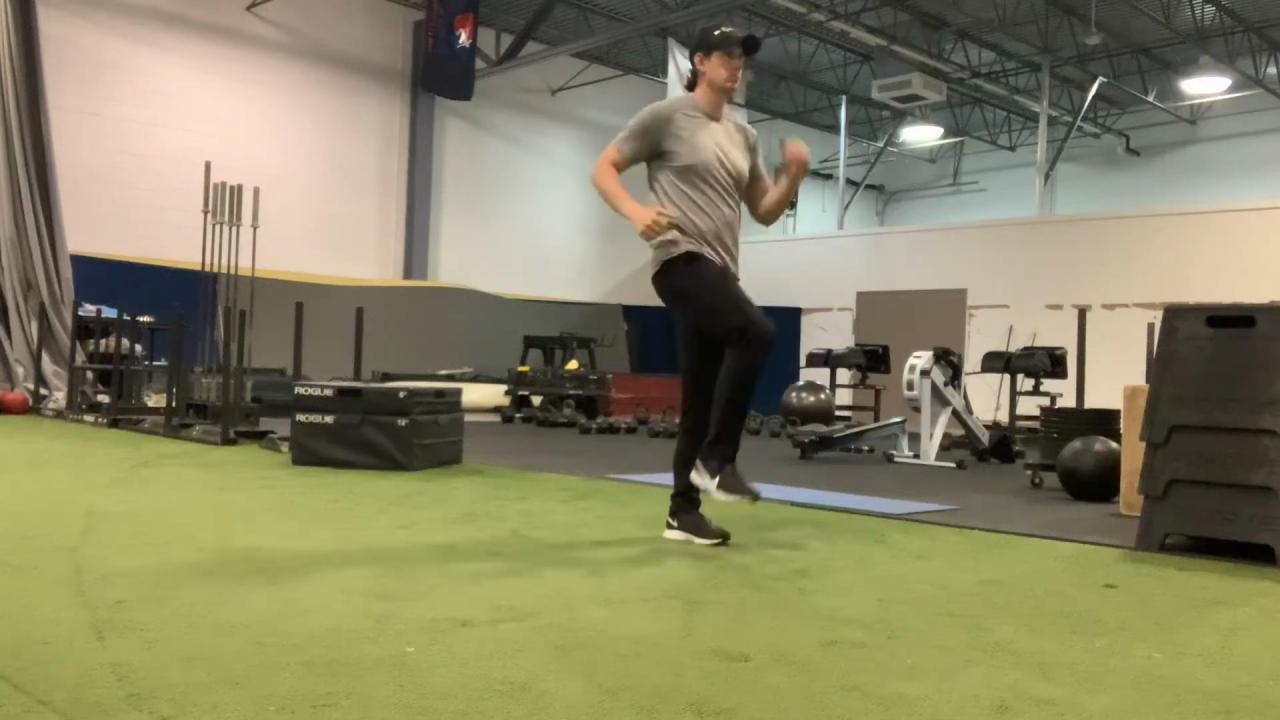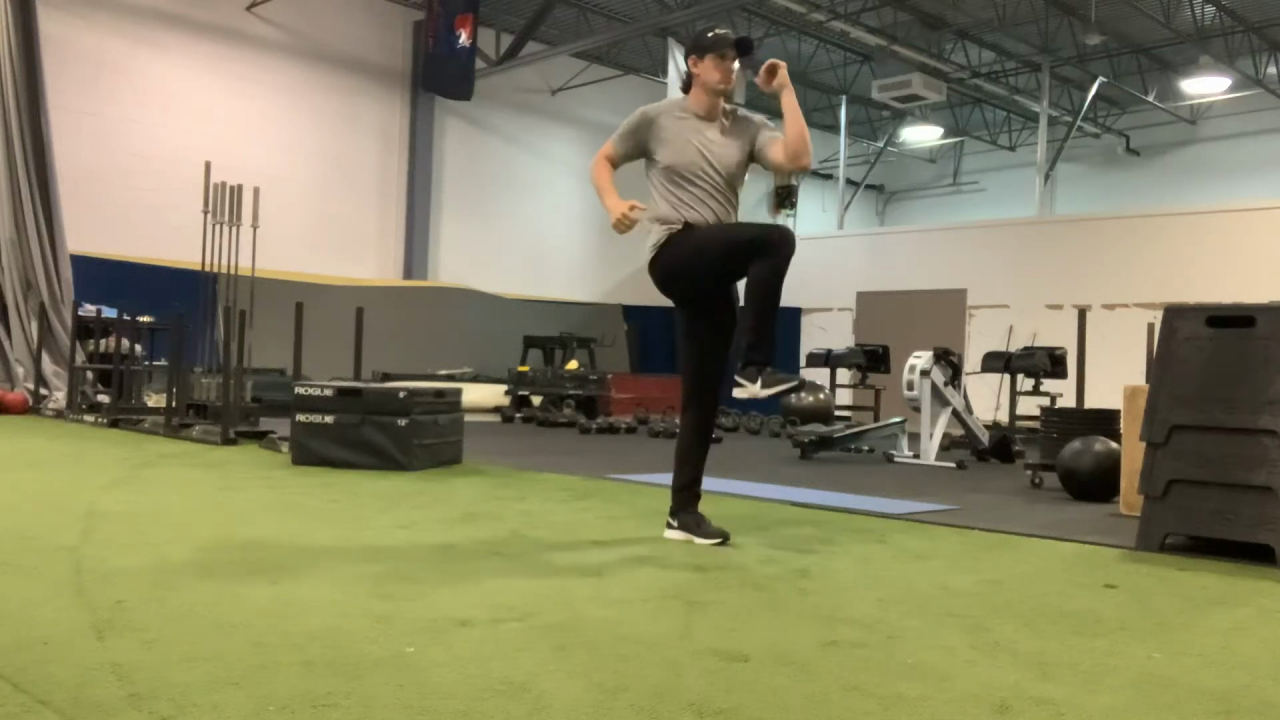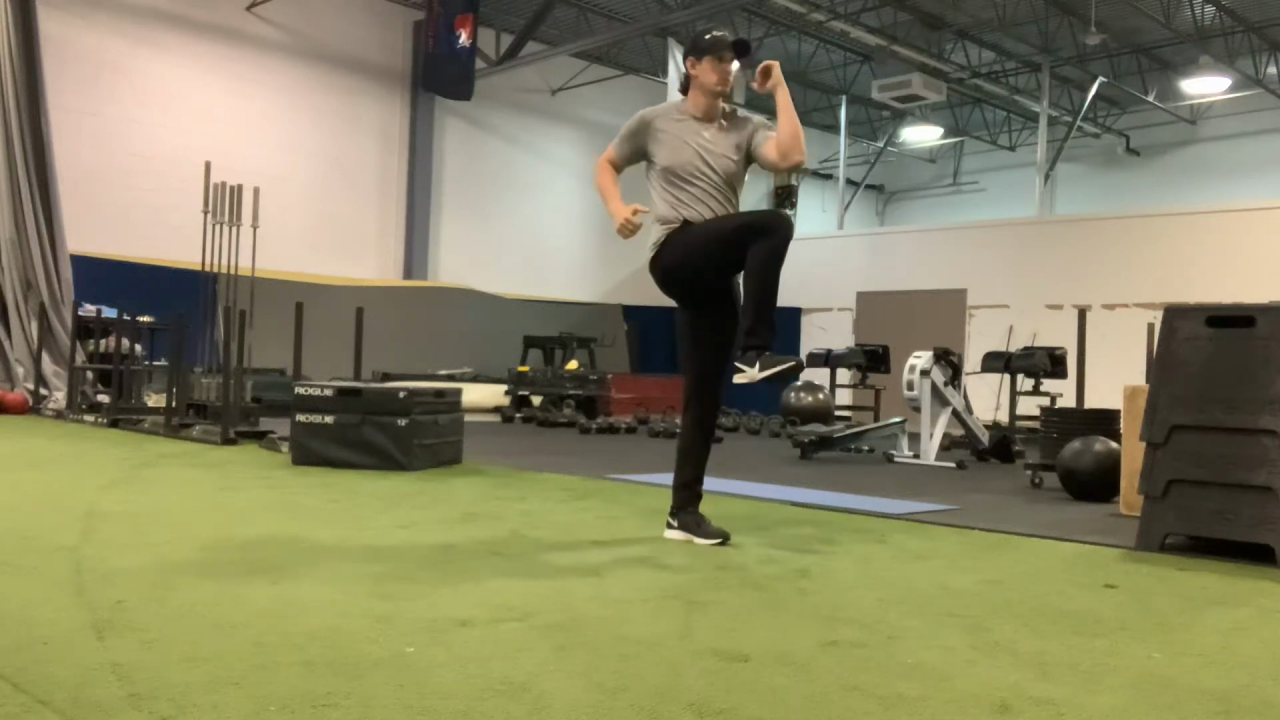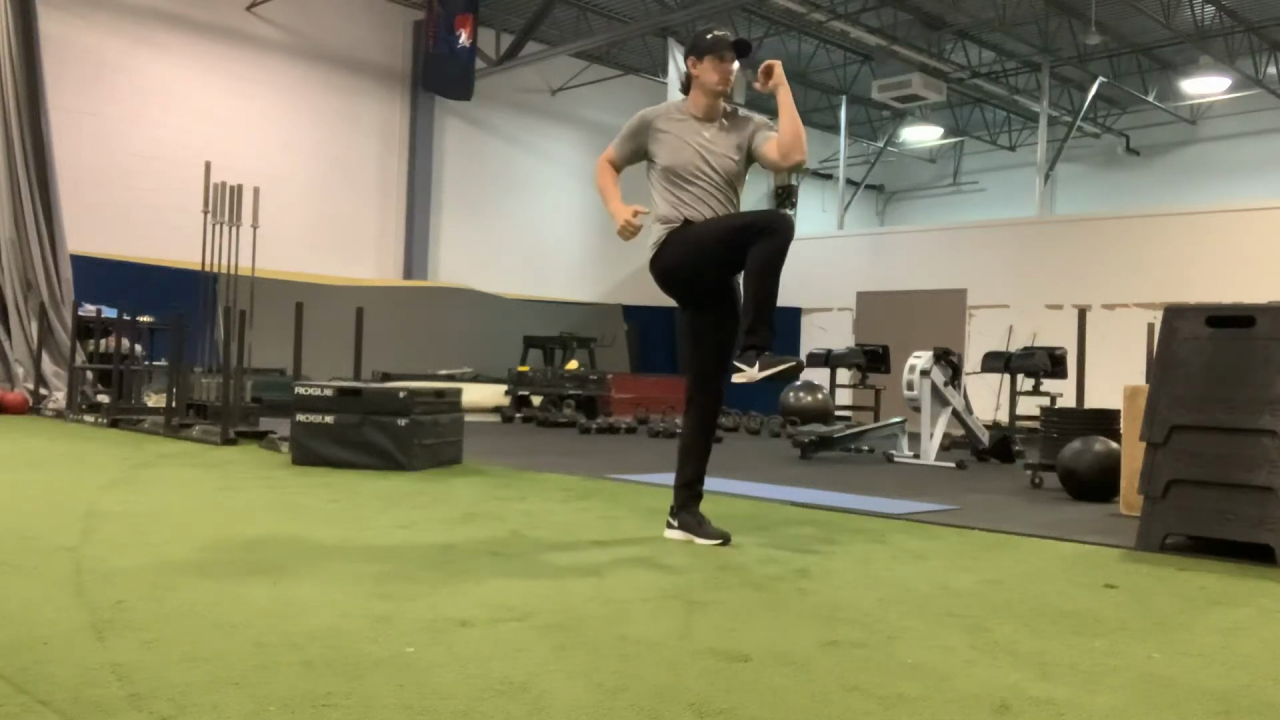
dt=0.3s
person 1, frame 1
left shoulder: (742, 136)
right shoulder: (665, 117)
left elbow: (764, 210)
right elbow: (603, 168)
left wrist: (793, 176)
right wrist: (635, 211)
left hip: (720, 273)
right hip: (682, 262)
left knee: (702, 393)
right knee: (756, 333)
left ankle: (684, 510)
right ankle: (715, 462)
person 1, frame 2
left shoulder: (748, 127)
right shoulder: (655, 119)
left elbow: (798, 160)
right elbow: (602, 160)
left wrist: (785, 92)
right wrist: (613, 203)
left hip: (717, 274)
right hip: (676, 256)
left knee: (703, 395)
right knee: (776, 241)
left ankle: (683, 510)
right ankle: (755, 368)
person 1, frame 3
left shoulder: (745, 128)
right shoulder: (653, 122)
left elbow: (791, 158)
right elbow: (606, 163)
left wrist: (779, 89)
right wrist: (617, 207)
left hip: (718, 274)
right hip: (677, 255)
left knee: (705, 396)
right knee: (774, 225)
left ankle: (684, 510)
right ankle: (755, 353)
person 1, frame 4
left shoulder: (747, 126)
right shoulder: (654, 122)
left elbow: (792, 156)
right elbow: (606, 164)
left wrist: (781, 90)
right wrist: (618, 208)
left hip: (719, 274)
right hip: (677, 254)
left knee: (706, 394)
right knee: (775, 224)
left ankle: (684, 510)
right ankle: (754, 352)
